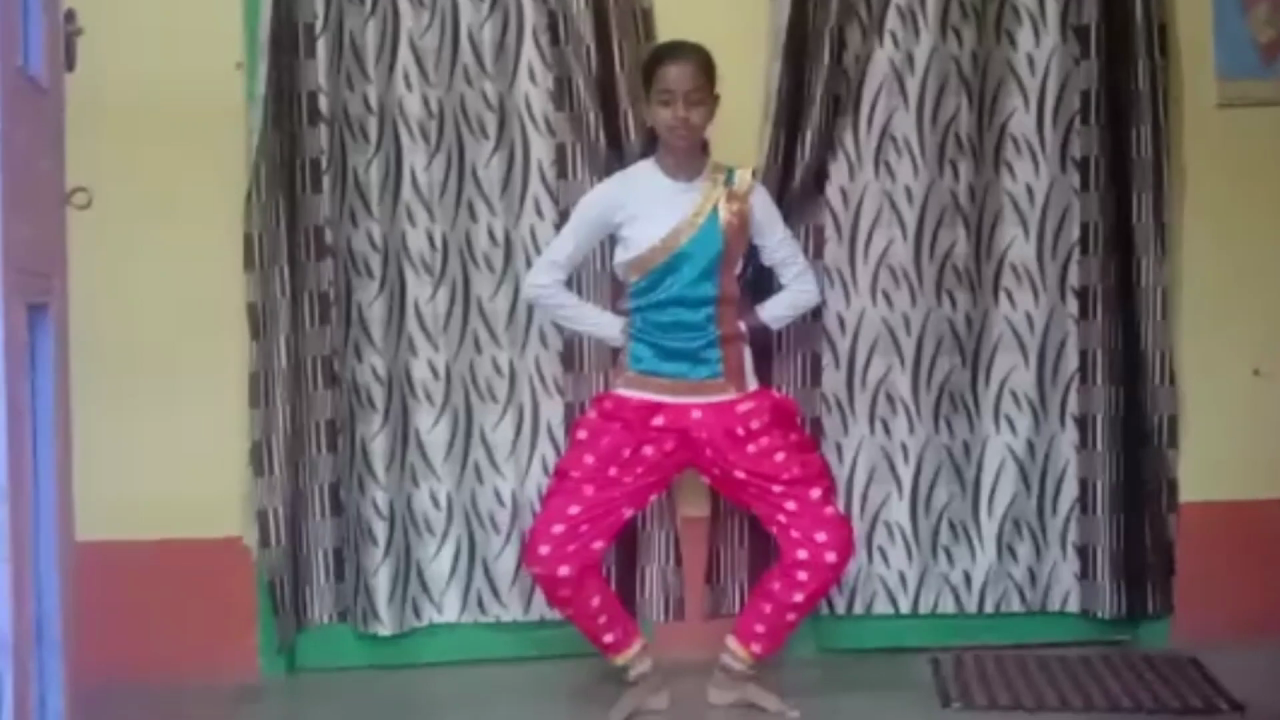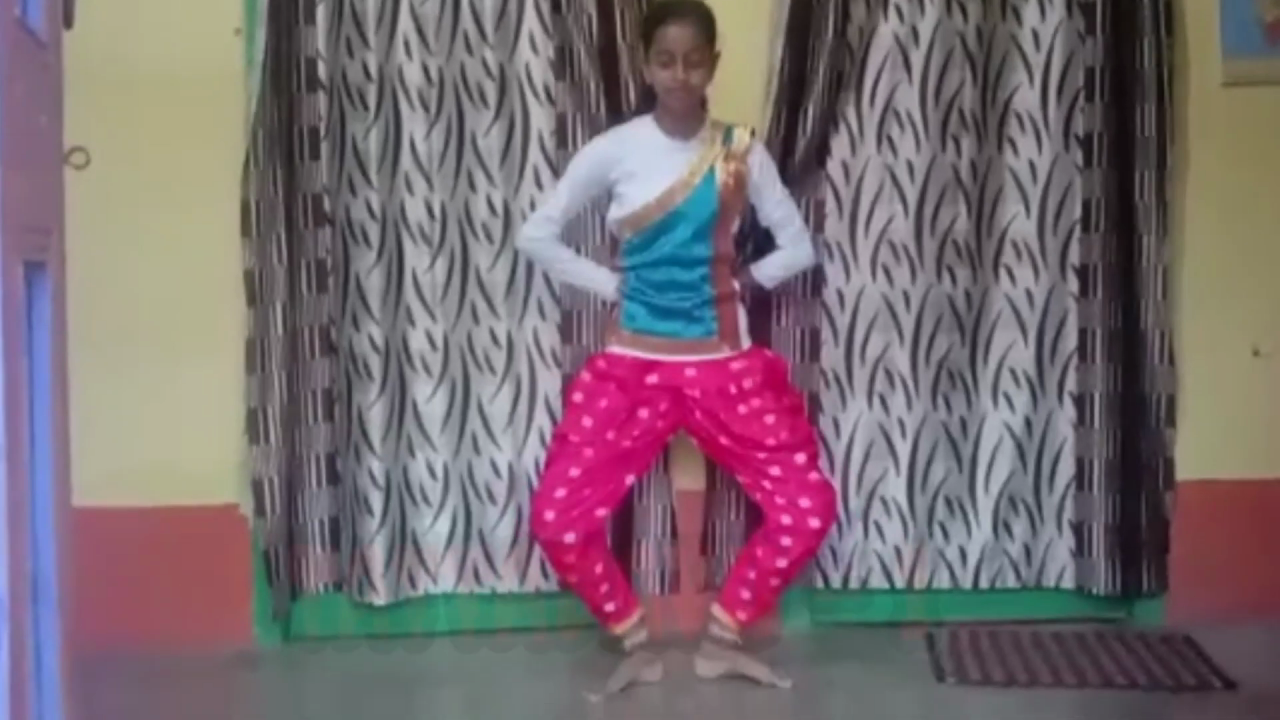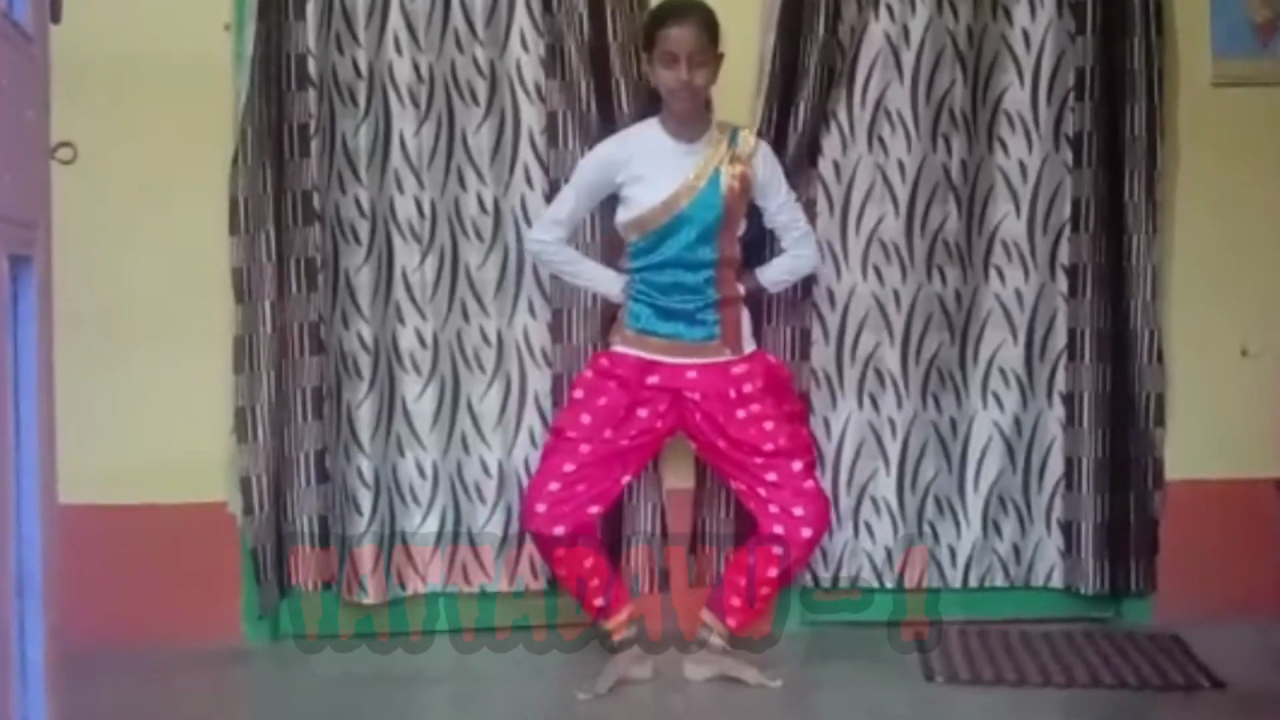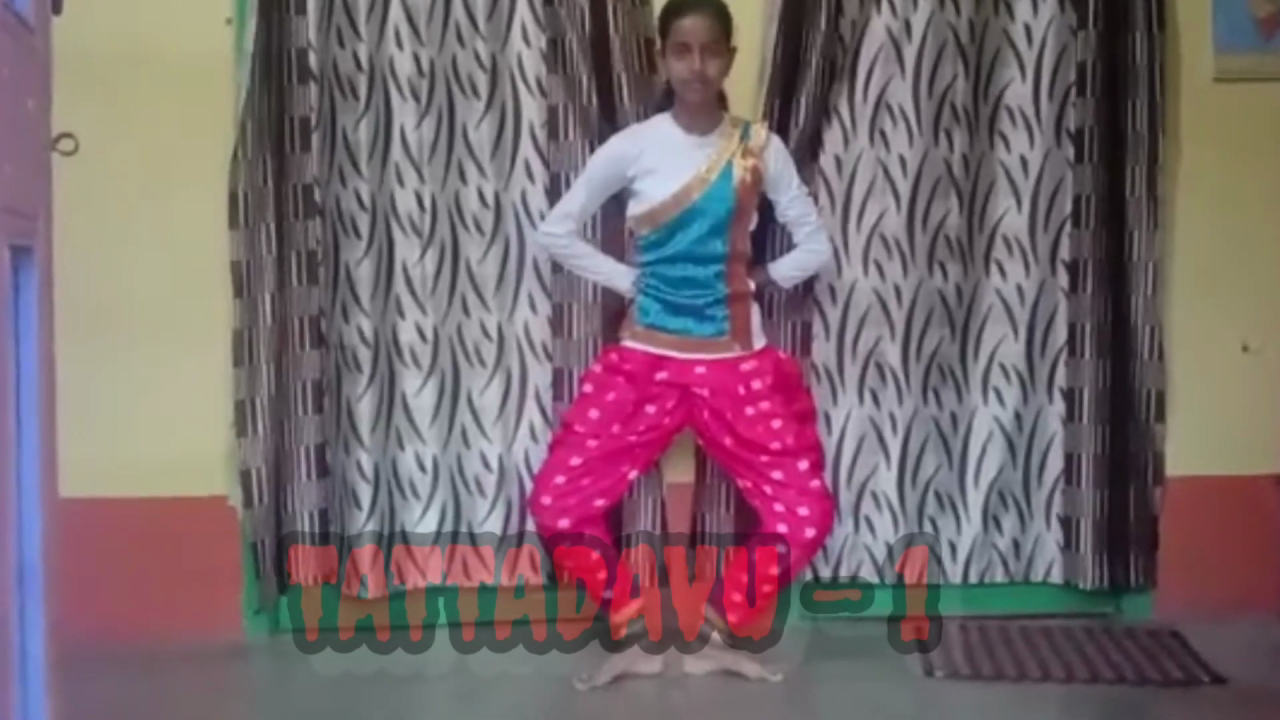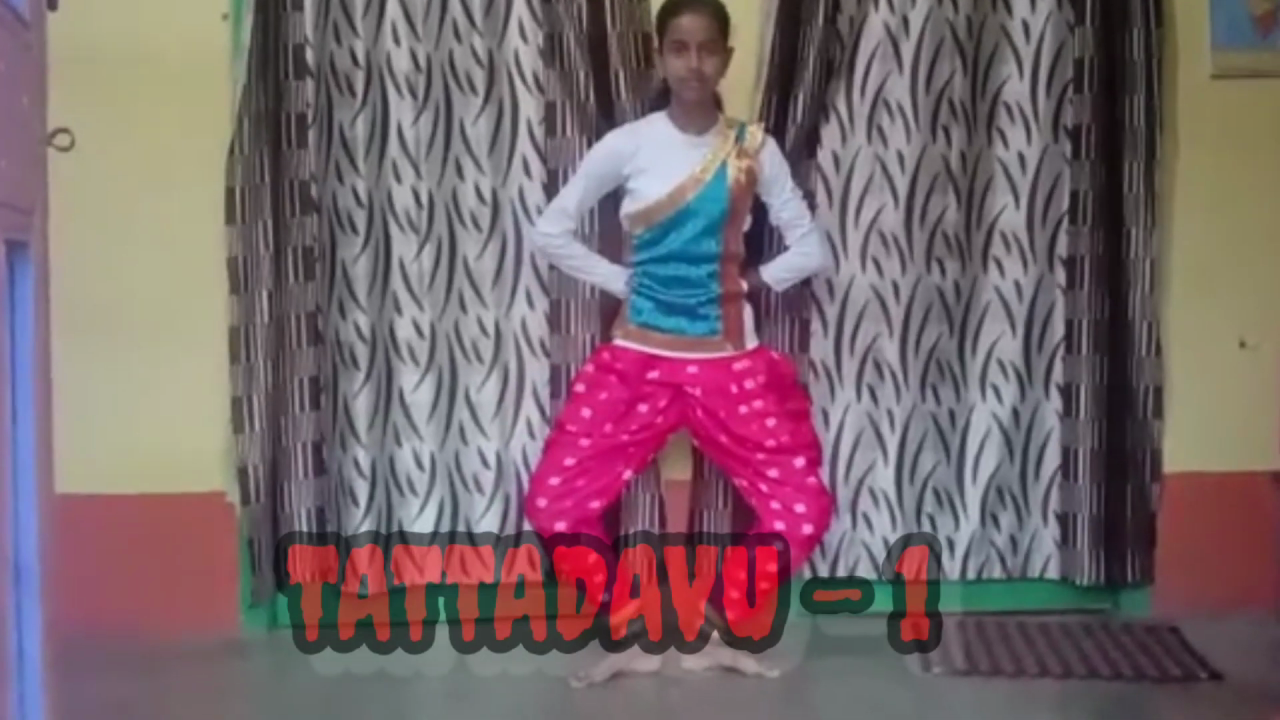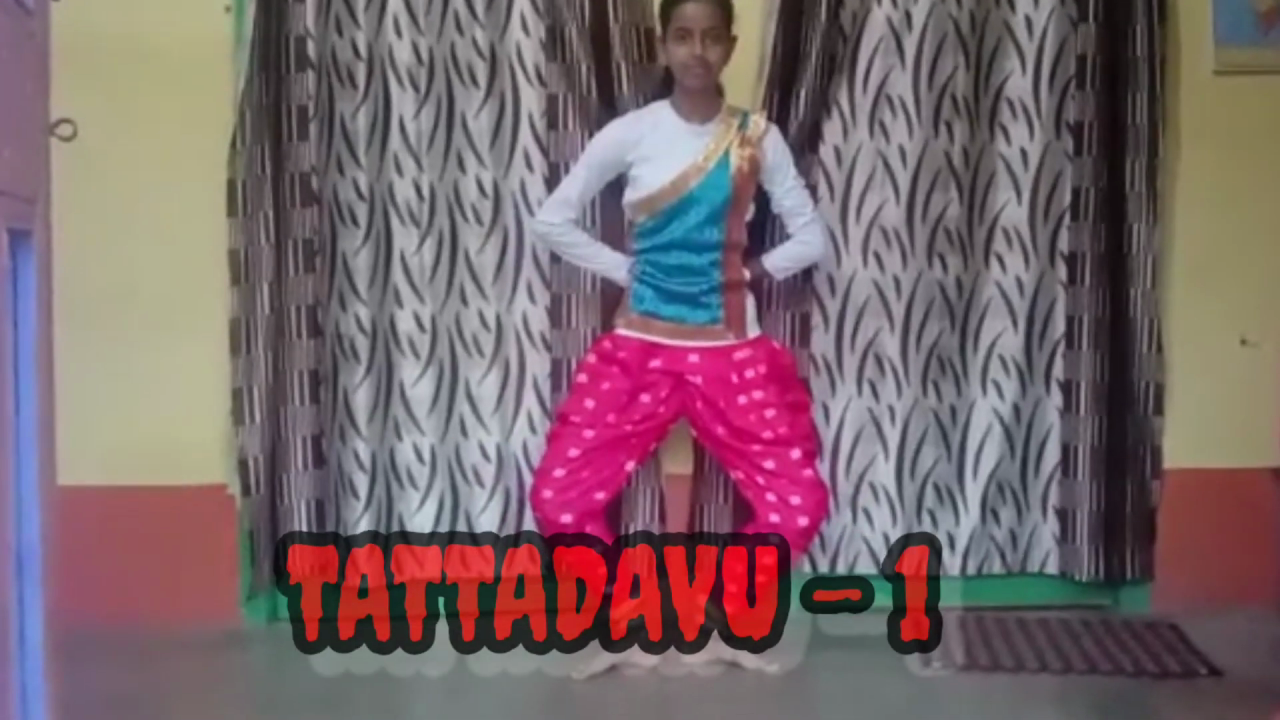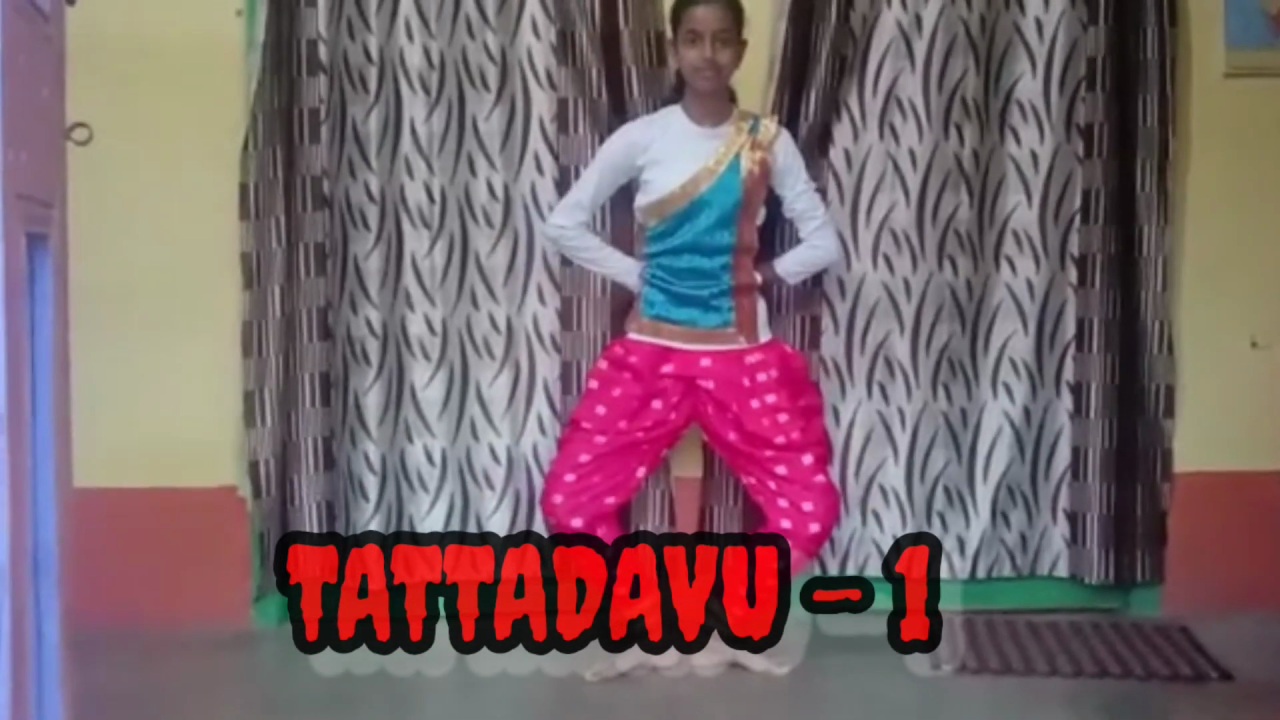
dt=0.2s
person 1, frame 1
left shoulder: (743, 193)
right shoulder: (616, 195)
left elbow: (804, 285)
right elbow: (541, 284)
left wrist: (747, 320)
right wrist: (617, 328)
left hip: (732, 405)
right hip: (640, 406)
left knee: (825, 541)
right knee: (552, 554)
person 1, frame 2
left shoulder: (741, 152)
right shoulder: (612, 151)
left elbow: (799, 246)
right elbow: (535, 235)
left wrist: (741, 279)
right wrist: (611, 285)
left hip: (724, 363)
right hip: (633, 365)
left knee: (809, 506)
right knee: (559, 519)
left ankle: (721, 637)
right ankle: (636, 643)
person 1, frame 3
left shoulder: (748, 154)
right shoulder: (619, 153)
left elbow: (804, 250)
right elbow: (543, 239)
left wrist: (745, 283)
right wrist: (618, 286)
left hip: (726, 367)
right hip: (635, 365)
left knee: (801, 515)
right knee: (550, 513)
left ankle: (713, 641)
right ankle: (626, 642)
person 1, frame 4
left shoulder: (760, 147)
right shoulder: (632, 147)
left elbow: (817, 245)
right elbow: (555, 232)
left wrist: (757, 278)
right wrist: (629, 280)
left hip: (737, 363)
right hip: (646, 359)
left knee: (805, 514)
right knee: (557, 505)
left ankle: (716, 634)
person 1, frame 5
left shoulder: (754, 149)
right shoulder: (626, 145)
left elbow: (810, 250)
right elbow: (549, 232)
left wrist: (749, 279)
right wrist: (623, 281)
left hip: (729, 361)
right hip: (638, 358)
left knee: (804, 509)
right knee: (554, 505)
person 1, frame 6
left shoulder: (758, 137)
right shoulder: (630, 133)
left elbow: (812, 237)
right elbow: (551, 220)
left wrist: (752, 269)
right wrist: (626, 268)
left hip: (730, 350)
right hip: (640, 348)
left knee: (799, 501)
right knee: (559, 496)
person 1, frame 7
left shoulder: (769, 141)
right shoulder: (641, 137)
left elbow: (824, 242)
right elbow: (563, 224)
left wrist: (764, 274)
right wrist: (636, 273)
left hip: (742, 354)
right hip: (652, 352)
left knee: (811, 507)
right knee: (570, 500)
